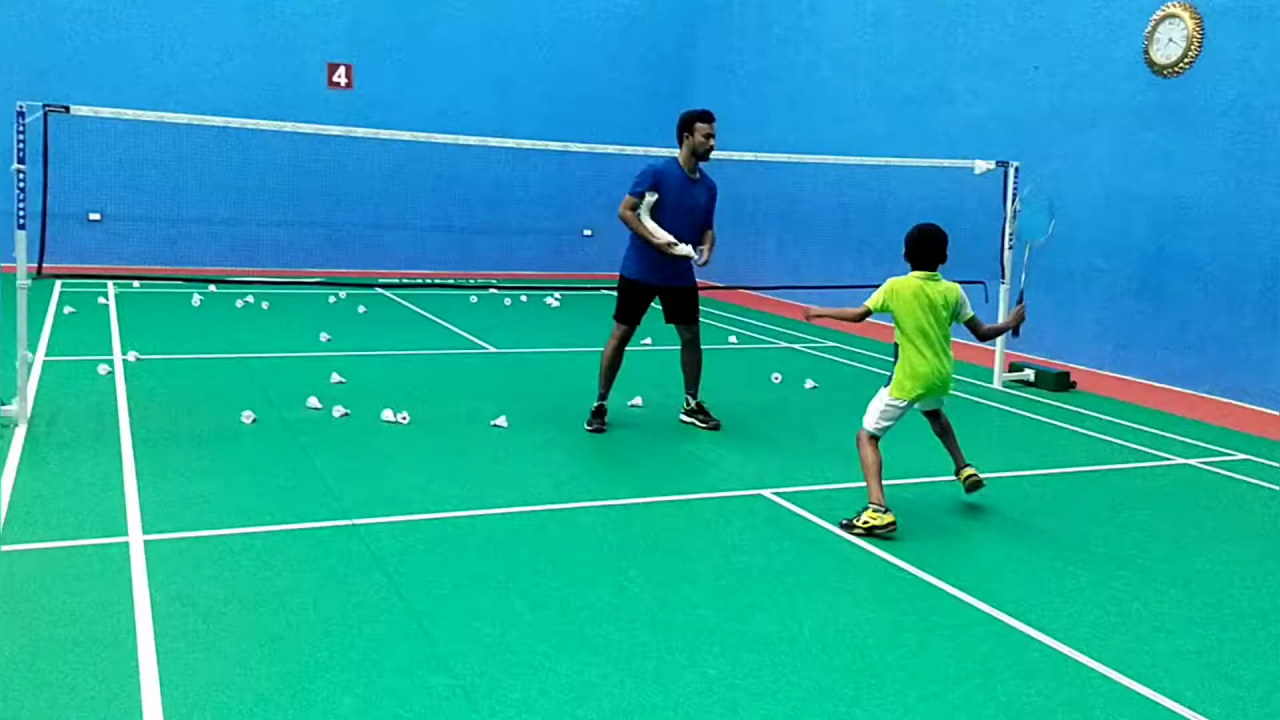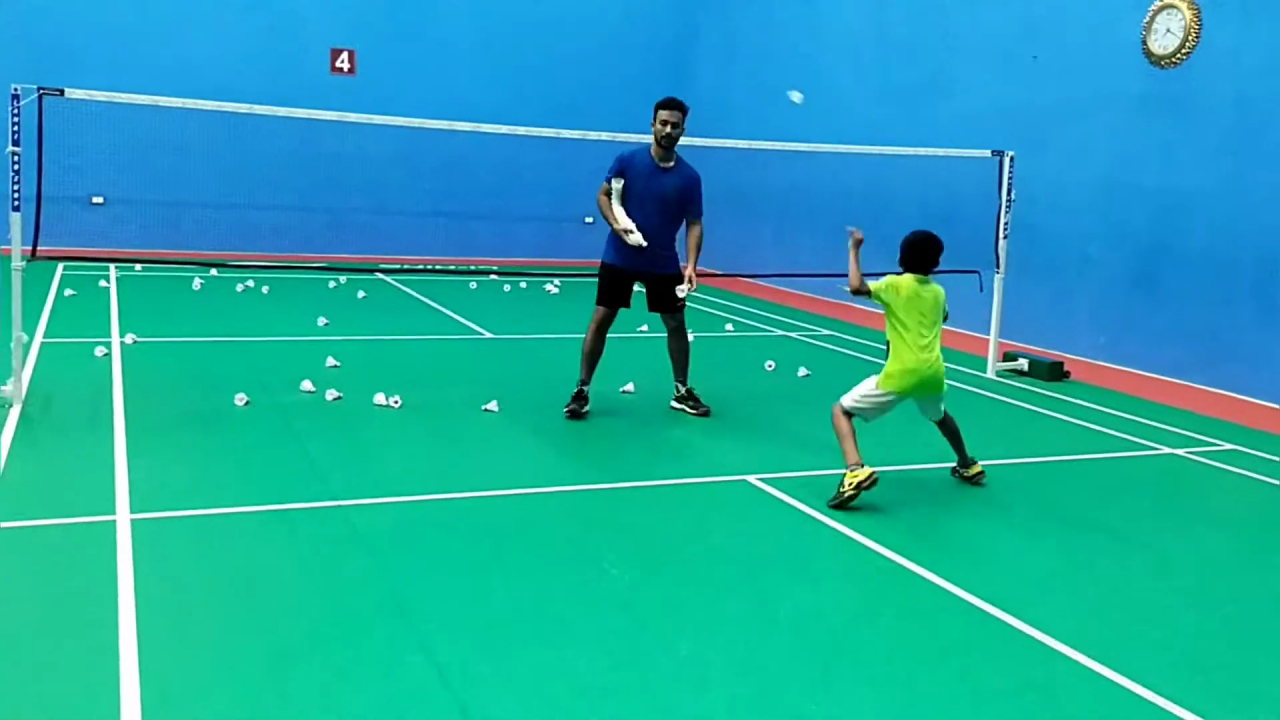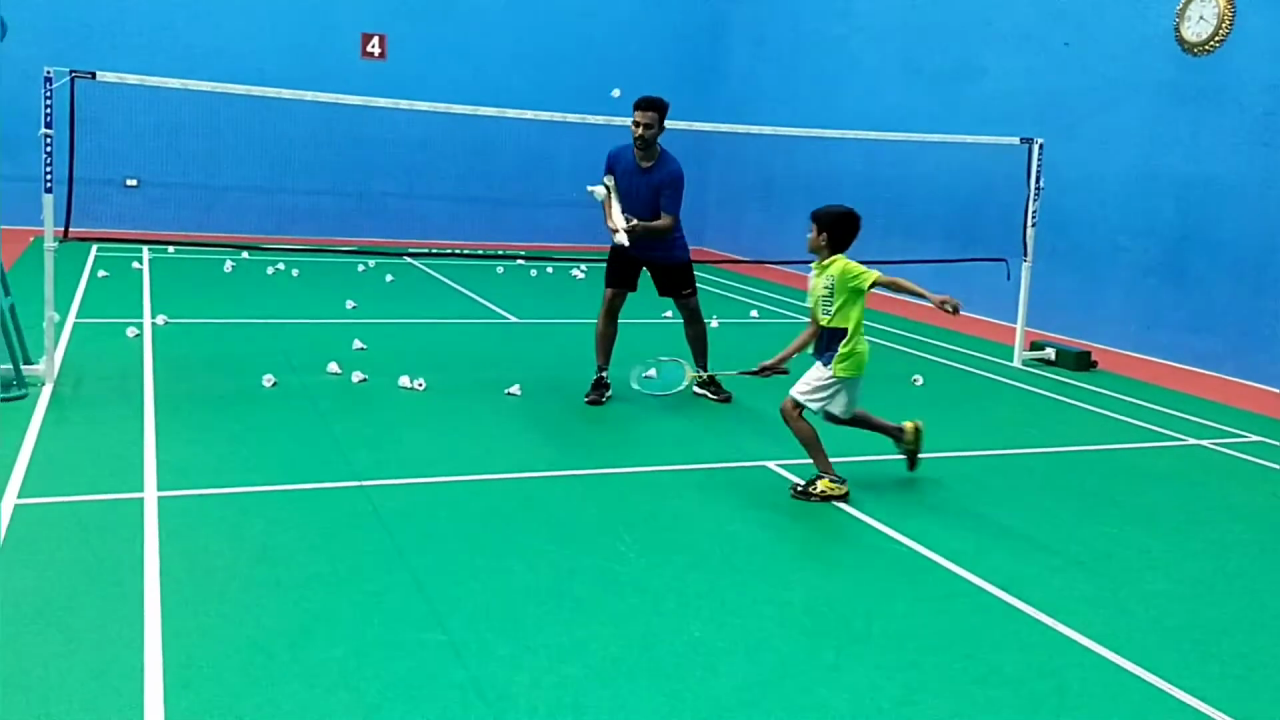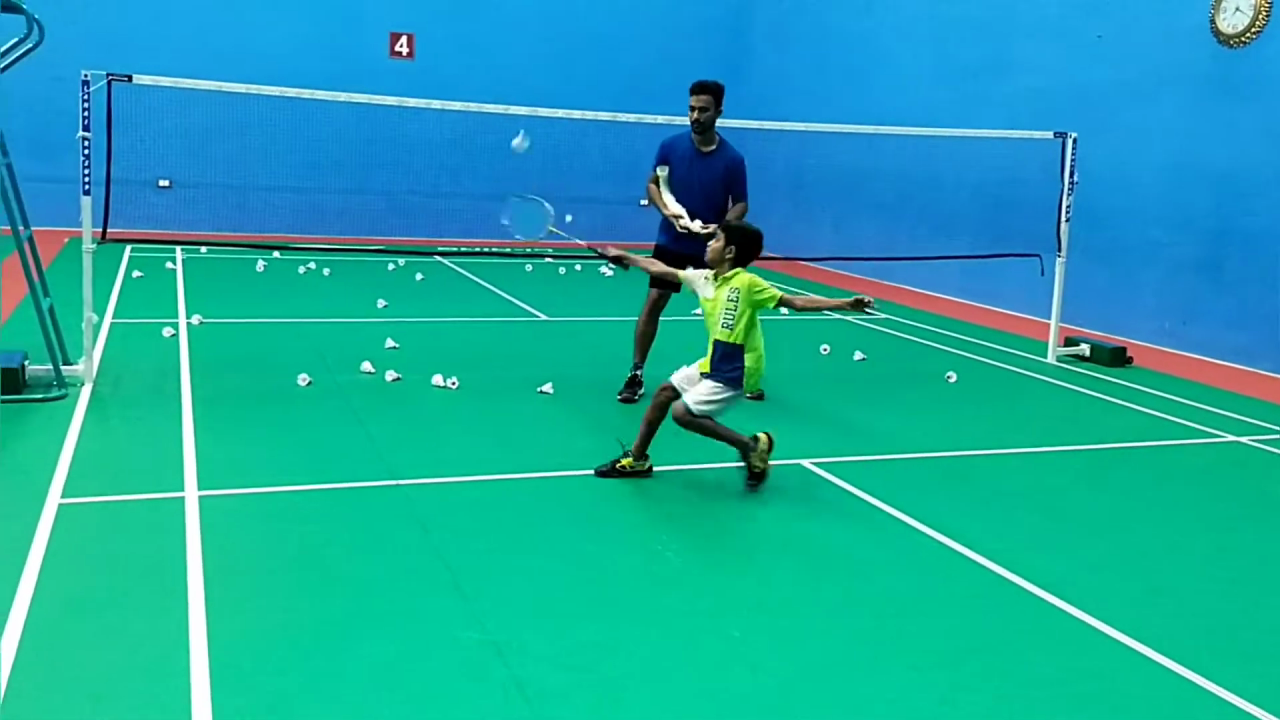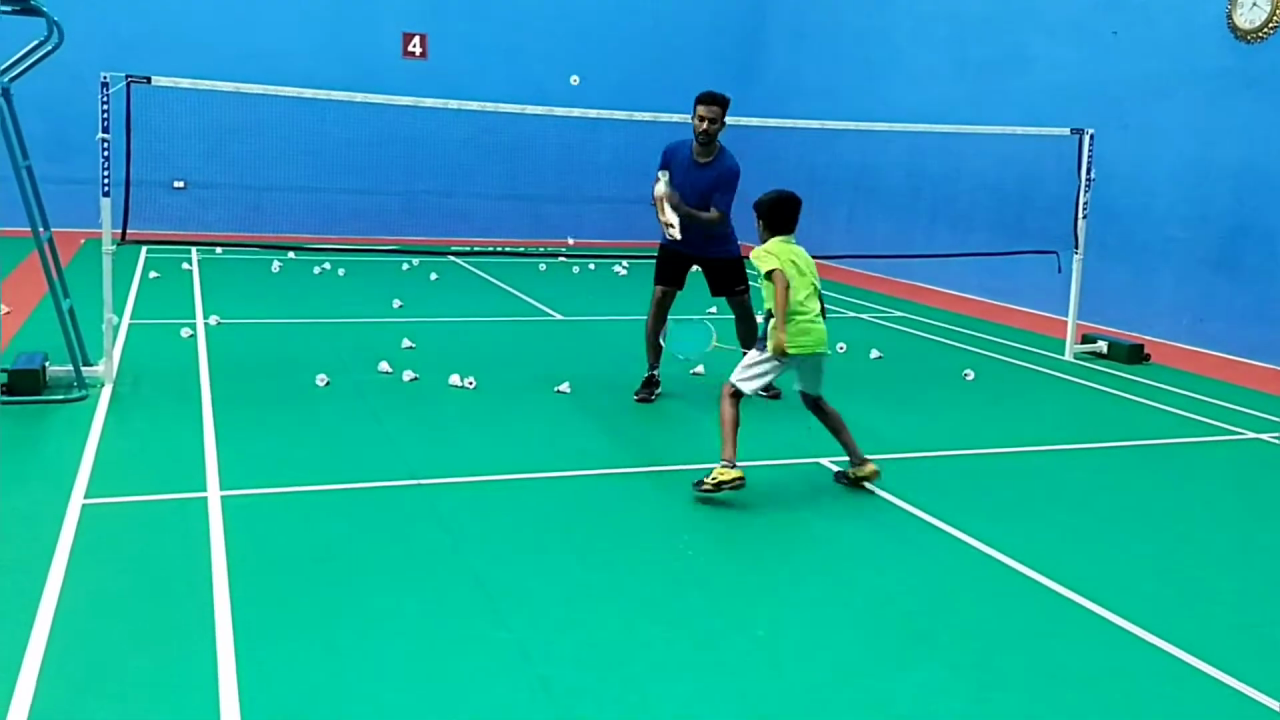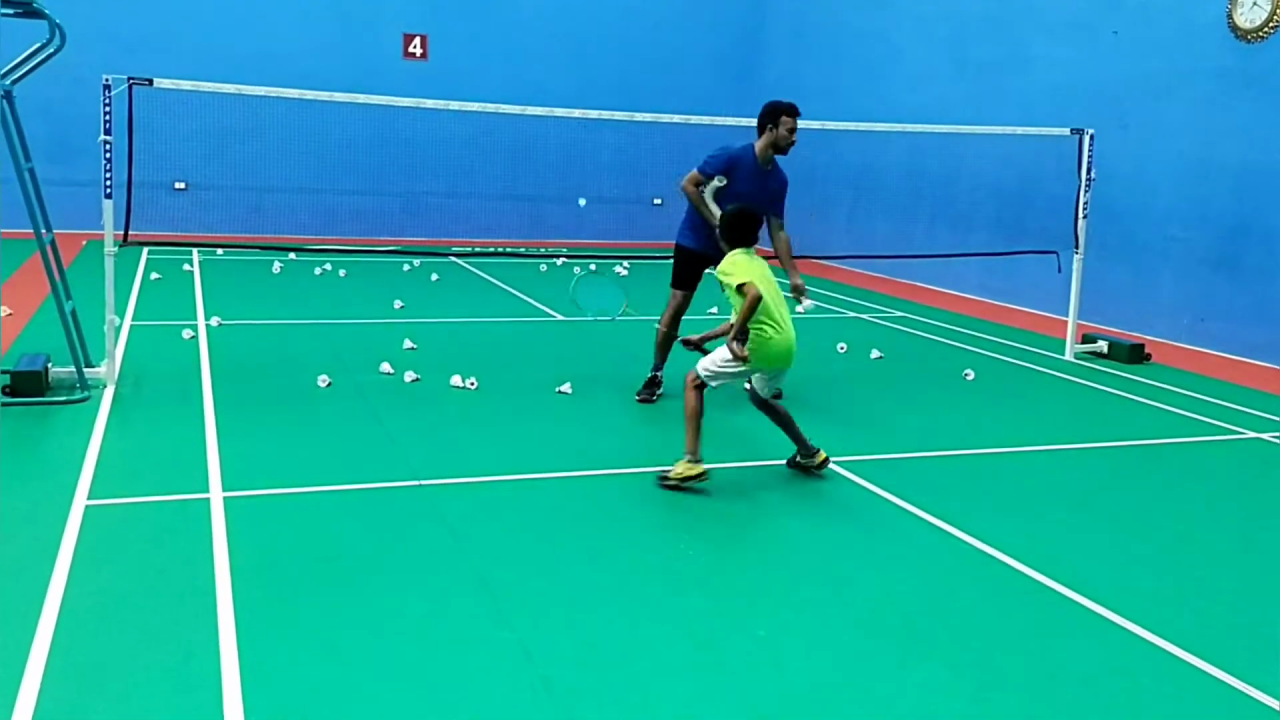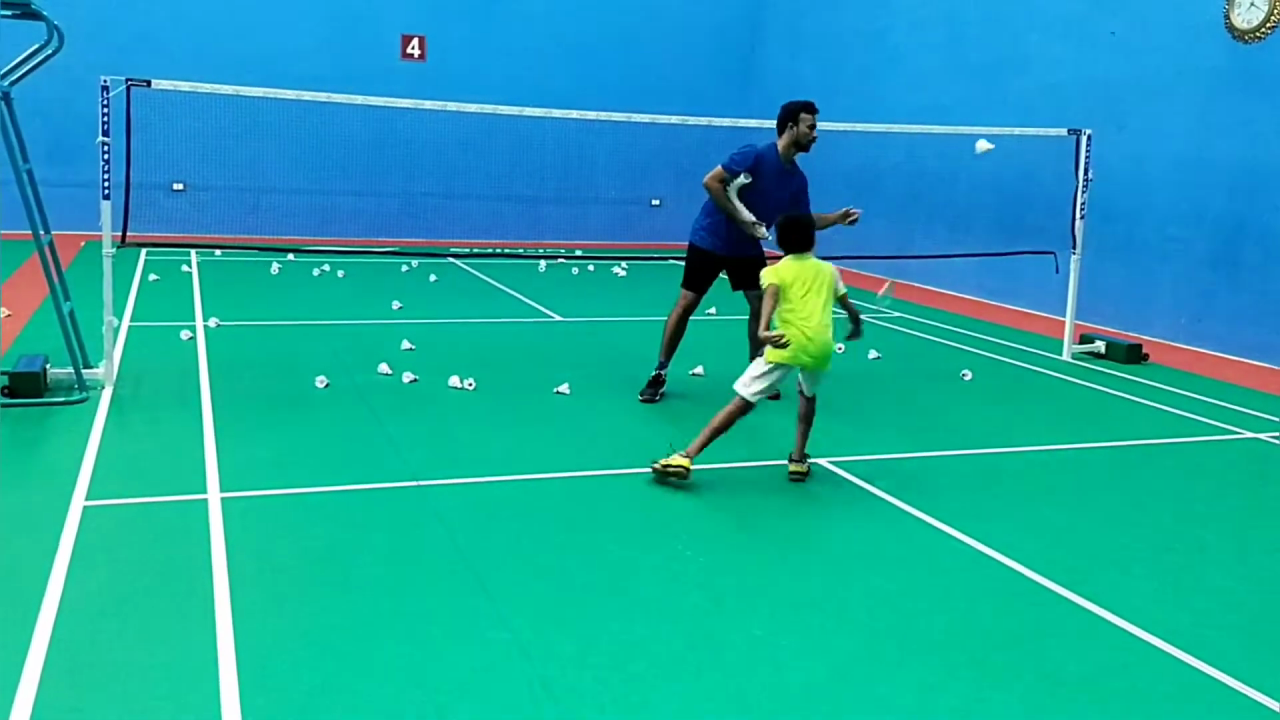
dt=0.4s
person 1, frame 1
left shoulder: (708, 186)
right shoulder: (656, 172)
left elbow: (707, 228)
right elbow: (625, 211)
left wrist: (707, 247)
right wrist: (656, 241)
left hip: (681, 276)
right hip: (640, 272)
left knee: (691, 336)
right knee: (621, 334)
left ankle: (692, 405)
right ankle: (600, 405)
person 1, frame 2
left shoulder: (689, 177)
right shoulder: (626, 160)
left elbow: (694, 224)
right elbow: (605, 197)
left wrist: (691, 265)
right wrist: (620, 225)
left hip: (663, 263)
right hip: (619, 257)
left knee: (677, 325)
right knee: (601, 320)
left ankle: (682, 391)
right ankle: (581, 391)
person 1, frame 3
left shoulder: (671, 171)
right shoulder: (616, 156)
left elbow: (670, 223)
left wrist: (643, 227)
right wrist: (610, 219)
left hip: (667, 249)
right hip: (625, 243)
left knee: (691, 310)
right knee: (610, 303)
left ankle: (703, 377)
right ankle: (601, 378)
person 1, frame 4
left shoulder: (732, 158)
right shoulder: (670, 146)
left elbow: (740, 205)
right elbow: (652, 184)
right wrist: (666, 211)
right hip: (672, 242)
right knee: (653, 303)
right ankle: (636, 375)
person 1, frame 5
left shoulder: (729, 167)
right shoulder: (673, 151)
left elbow: (719, 220)
left wrist: (690, 211)
left hip: (720, 248)
right hip: (678, 240)
left knee: (743, 307)
right knee: (660, 300)
right ankle: (652, 374)
person 1, frame 6
left shoulder: (778, 179)
right shoulder: (729, 158)
left elbow: (777, 229)
right elbow: (688, 185)
left wrist: (793, 273)
right wrist: (714, 222)
right hip: (696, 241)
right knee: (677, 305)
right ankle: (656, 375)
person 1, frame 7
left shoulder: (797, 178)
right shoulder: (755, 156)
right elbow: (711, 182)
left wrist: (838, 218)
right wrist: (739, 218)
left hip: (747, 247)
right hip: (709, 239)
left knee: (761, 306)
right knee: (686, 304)
right ankle: (659, 374)
person 2, frame 1
left shoulder: (895, 287)
right shoulder: (953, 292)
left elbow: (858, 314)
right elbow: (982, 334)
left wrist: (819, 312)
right wrist: (1010, 324)
left hip: (908, 381)
right hip: (941, 377)
left knee: (867, 437)
right knee: (933, 412)
left ankle: (878, 511)
right ankle: (964, 468)
person 2, frame 2
left shoulder: (894, 284)
right shoulder: (939, 292)
left elbow: (857, 288)
left wrist: (854, 249)
left hip: (900, 374)
right hip: (932, 372)
left knee: (841, 411)
right knee: (937, 414)
left ankle: (857, 470)
right ankle: (968, 465)
person 2, frame 3
left shoulder: (844, 270)
right shoulder: (818, 273)
left elbow: (894, 283)
right elbow: (817, 326)
left wrist: (933, 298)
right wrist: (782, 356)
left hip: (839, 359)
right hip: (831, 354)
left knee: (790, 408)
right knee: (836, 415)
left ankle: (832, 480)
right ankle: (905, 432)
person 2, frame 4
left shoulder: (749, 284)
right shoulder: (704, 278)
left elbow: (794, 301)
right elbow: (665, 271)
left wrist: (845, 304)
right wrist: (624, 257)
left hip: (735, 371)
right hip: (716, 364)
left knee: (682, 414)
right knee: (664, 393)
left ankle: (750, 445)
right ankle: (636, 459)
person 2, frame 5
left shoulder: (763, 251)
right shoulder: (803, 254)
left elbow: (781, 283)
left wrist: (781, 331)
left hip: (786, 339)
right hip: (814, 339)
left knee: (729, 393)
right knee: (812, 399)
left ankle: (728, 467)
right ankle: (860, 463)
person 2, frame 6
left shoulder: (730, 266)
right shoulder: (759, 264)
left elbow: (754, 296)
left wrist: (735, 339)
right wrist: (704, 338)
left hip: (763, 345)
right hip: (785, 346)
left knee: (694, 381)
right knee: (760, 396)
left ankle: (692, 462)
right ankle: (809, 453)
person 2, frame 7
left shoulder: (772, 271)
right shoulder: (829, 270)
left elbow: (771, 294)
right elbow: (850, 310)
left wrist: (763, 330)
right wrist: (856, 328)
left hip: (787, 348)
right hip: (821, 350)
left knee: (740, 404)
right knee: (808, 394)
left ankle: (686, 458)
right ankle: (799, 459)
